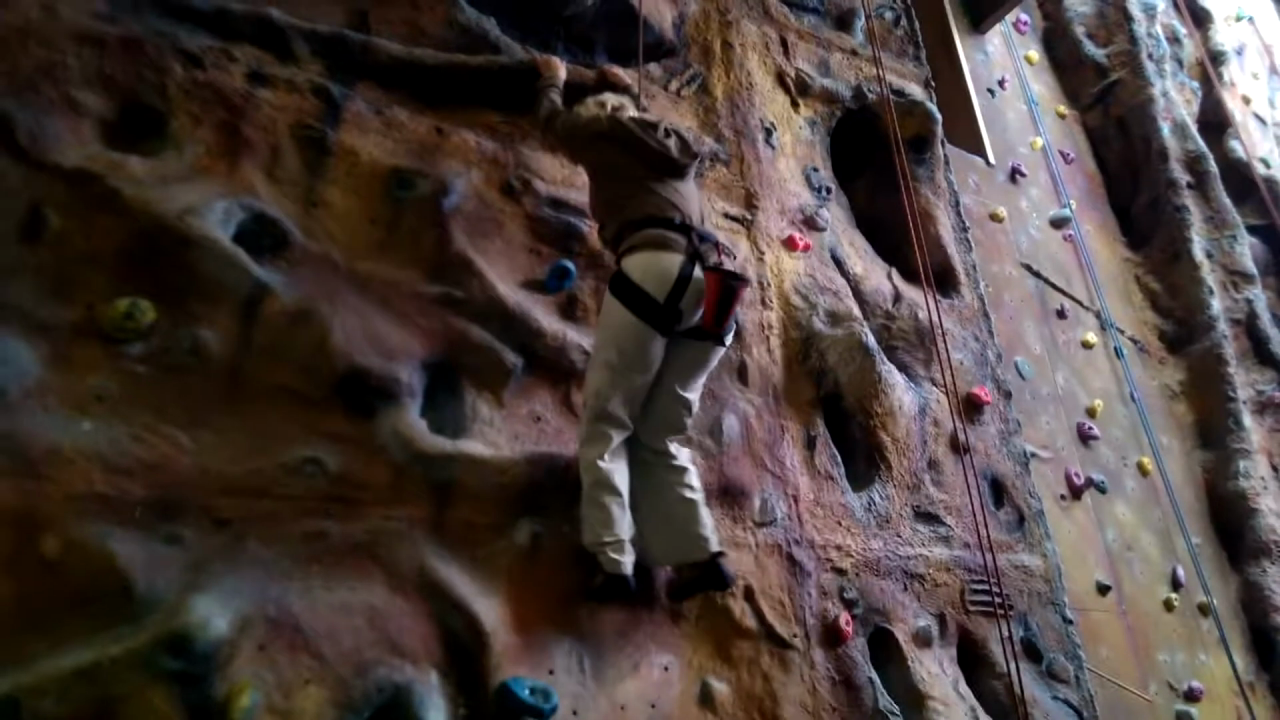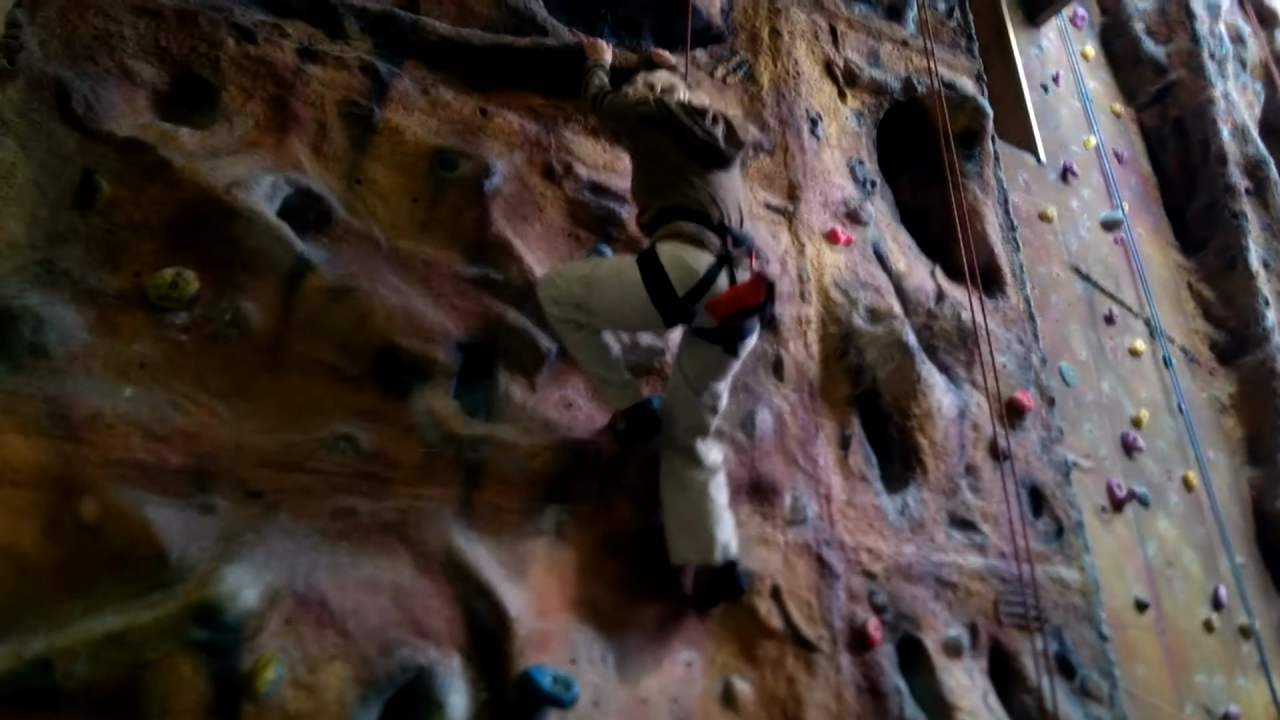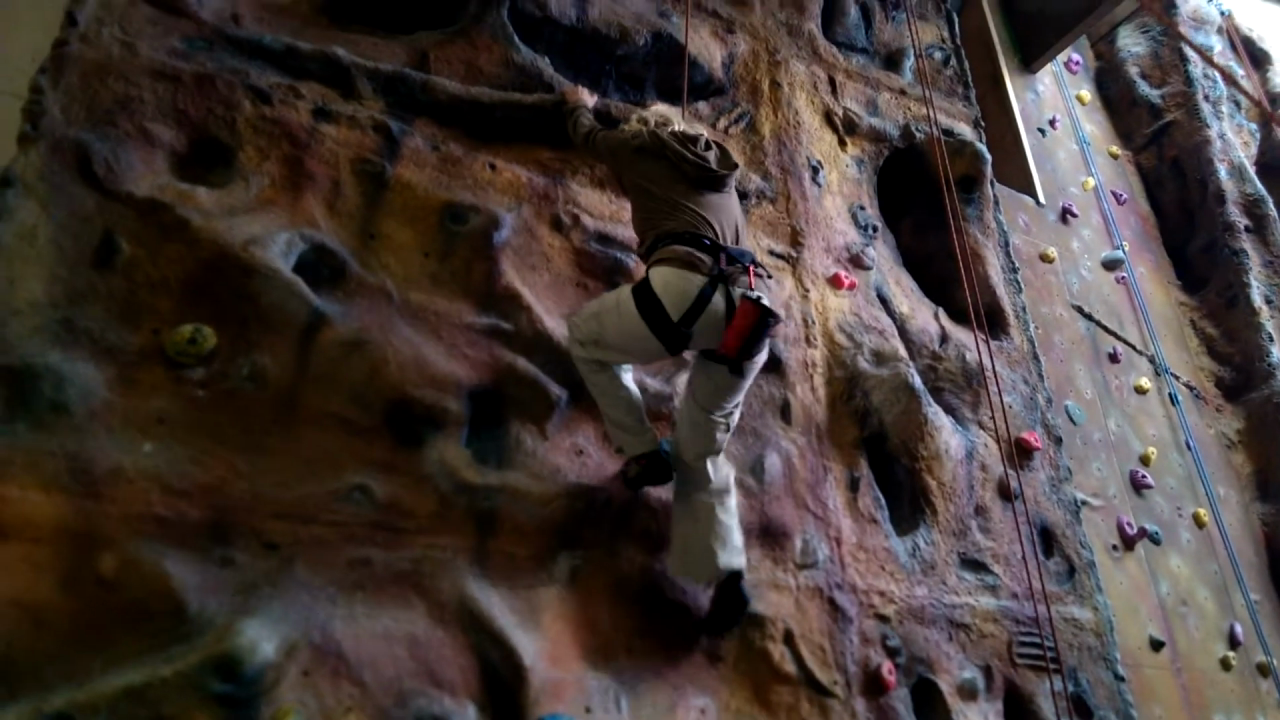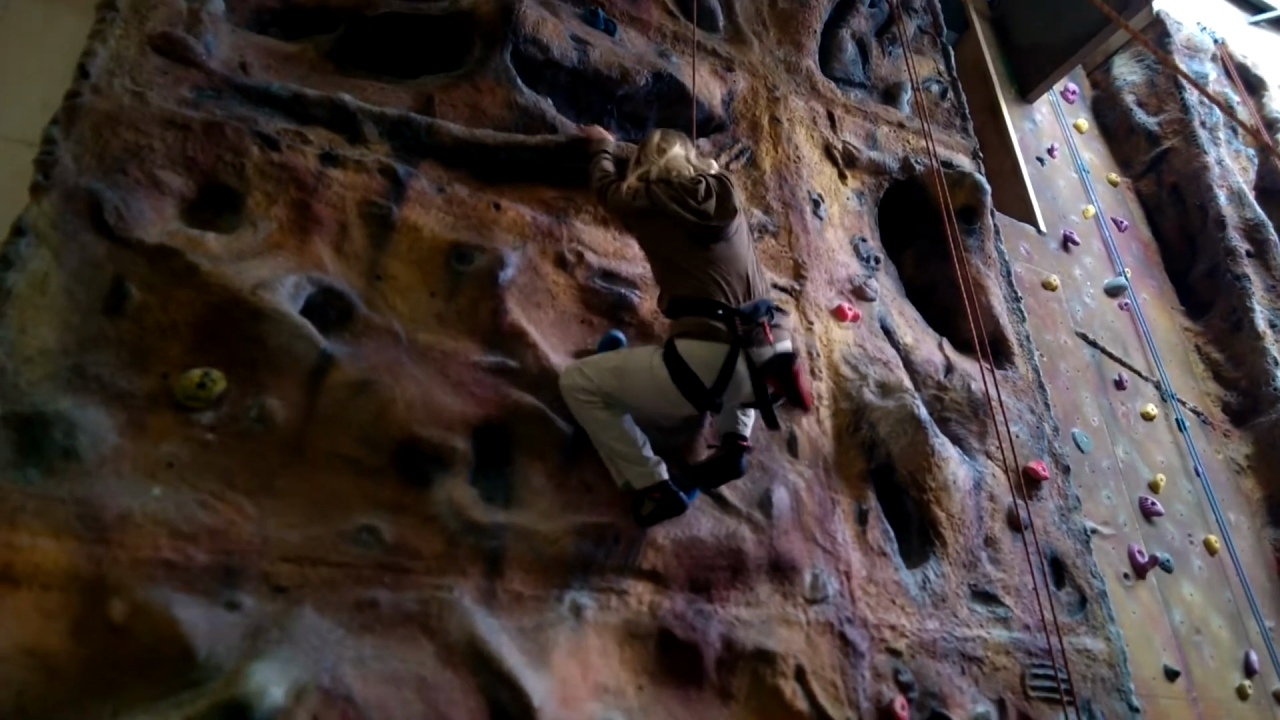
dt=0.7s
person 1, frame 1
left shoulder: (603, 133)
right shoulder: (674, 145)
left elbow: (552, 119)
left wrist: (552, 79)
right wrist: (627, 90)
left hip: (656, 271)
right hip: (713, 281)
left knee: (605, 425)
right knee: (661, 436)
left ankle: (613, 565)
right ankle: (702, 557)
person 1, frame 2
left shoulder: (650, 113)
right shoulder: (722, 134)
left elbow: (599, 97)
left wrist: (599, 59)
right wrist: (676, 73)
left hip: (684, 265)
right hip: (739, 292)
left knee: (557, 290)
right knee: (689, 436)
left ankle: (630, 406)
right ankle: (719, 562)
person 1, frame 3
left shoulder: (642, 146)
right shoulder: (718, 166)
left elbow: (588, 135)
left wrist: (579, 105)
left hip: (683, 290)
right hip: (745, 309)
left knee: (585, 333)
right knee: (701, 454)
left ankle: (643, 451)
right ankle: (725, 577)
person 1, frame 4
left shoulder: (642, 203)
right shoulder: (726, 194)
left elbow: (605, 184)
left wrist: (599, 145)
left hip: (708, 361)
right hip: (773, 359)
left knee: (578, 382)
left ankle: (654, 487)
right ankle: (735, 443)
